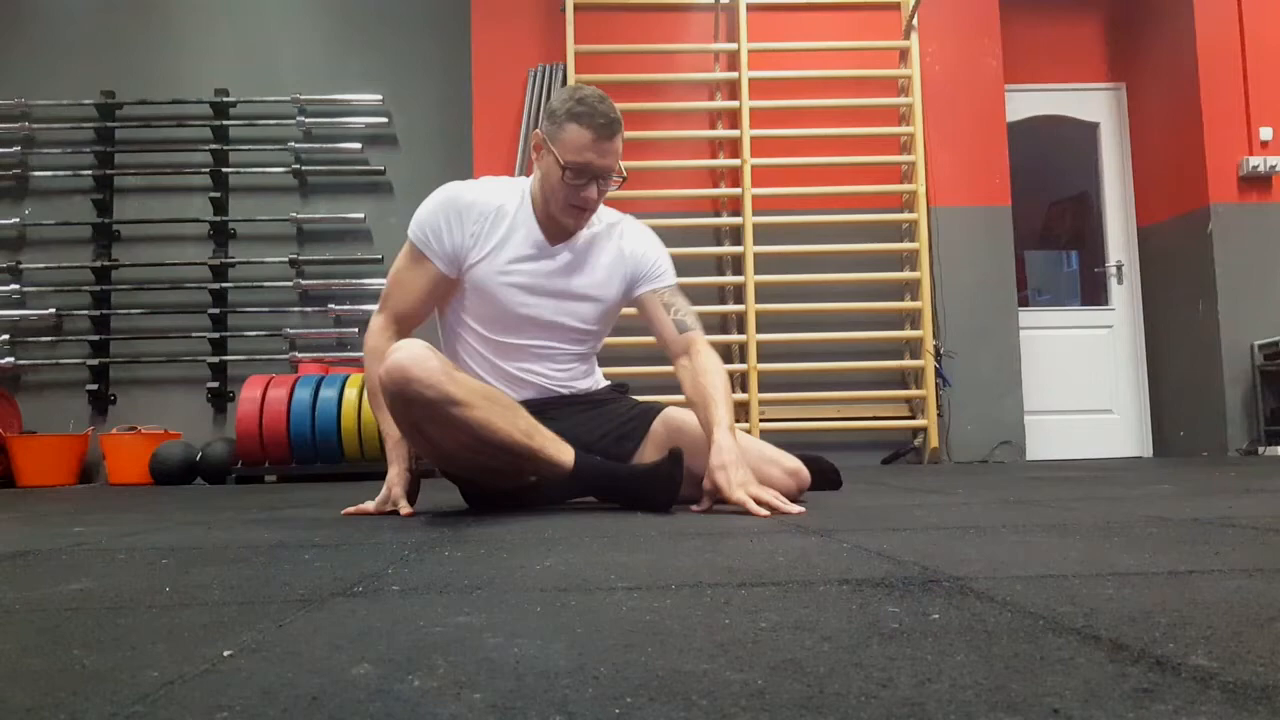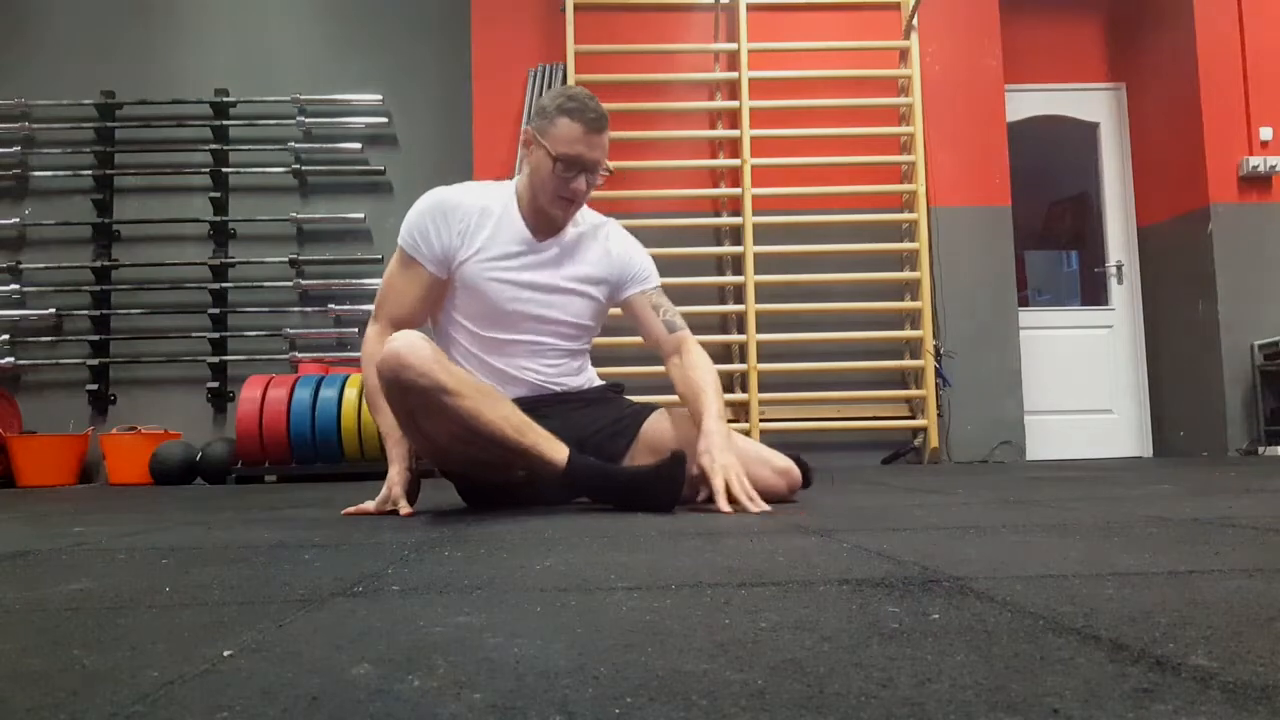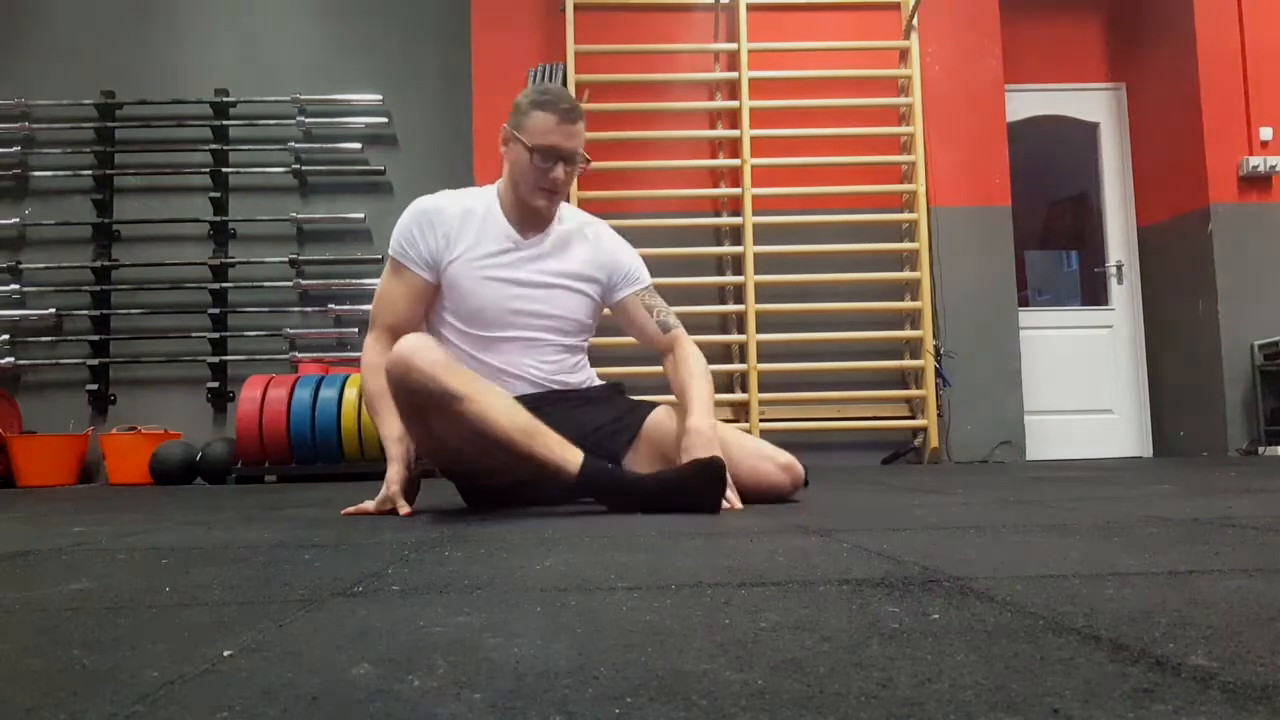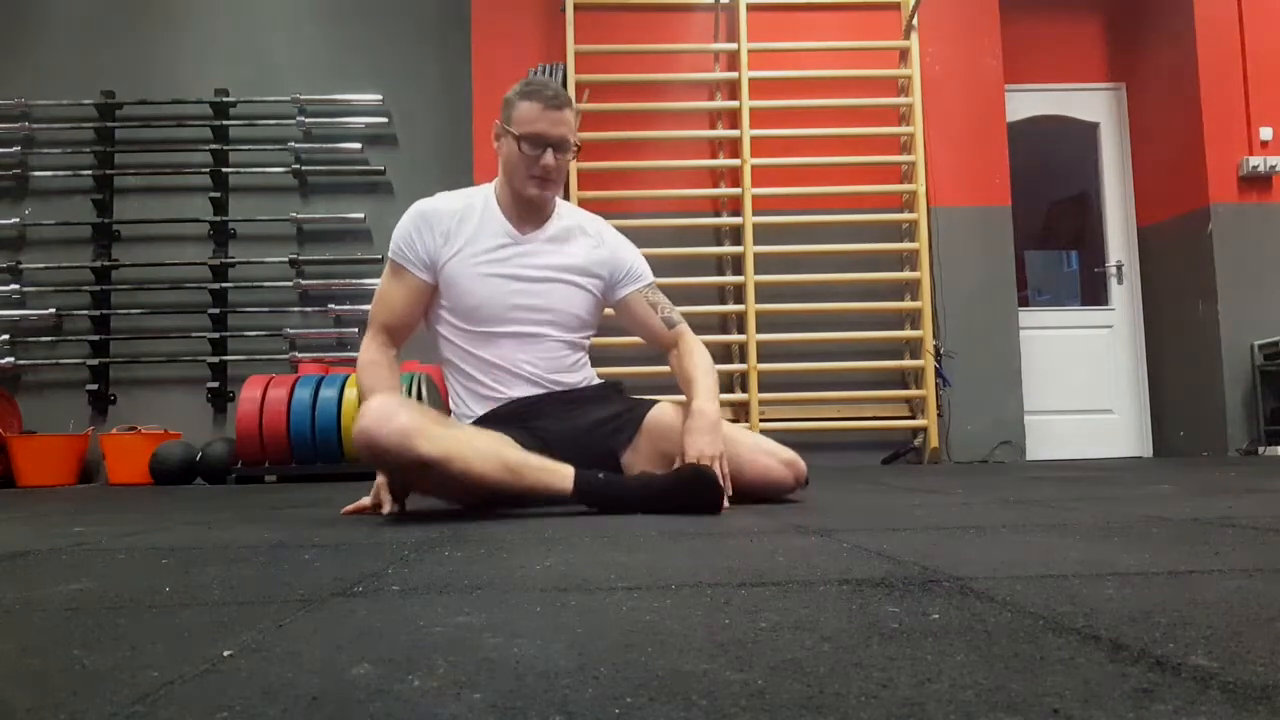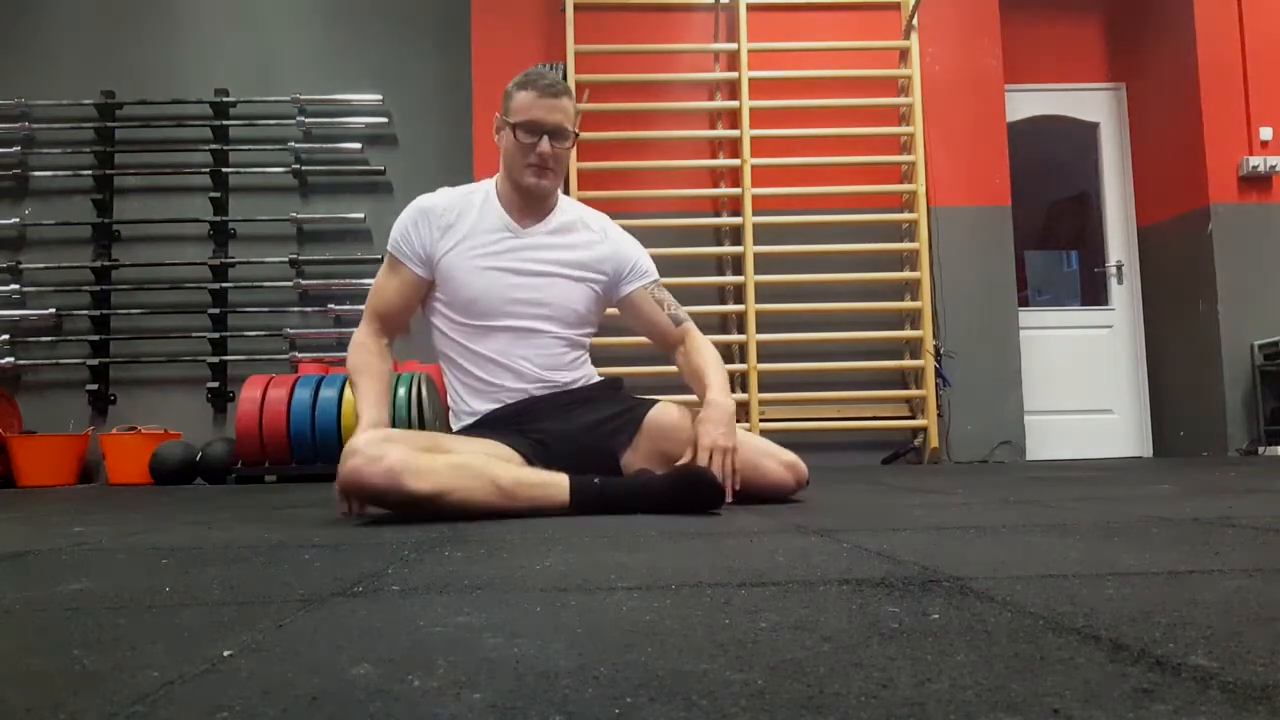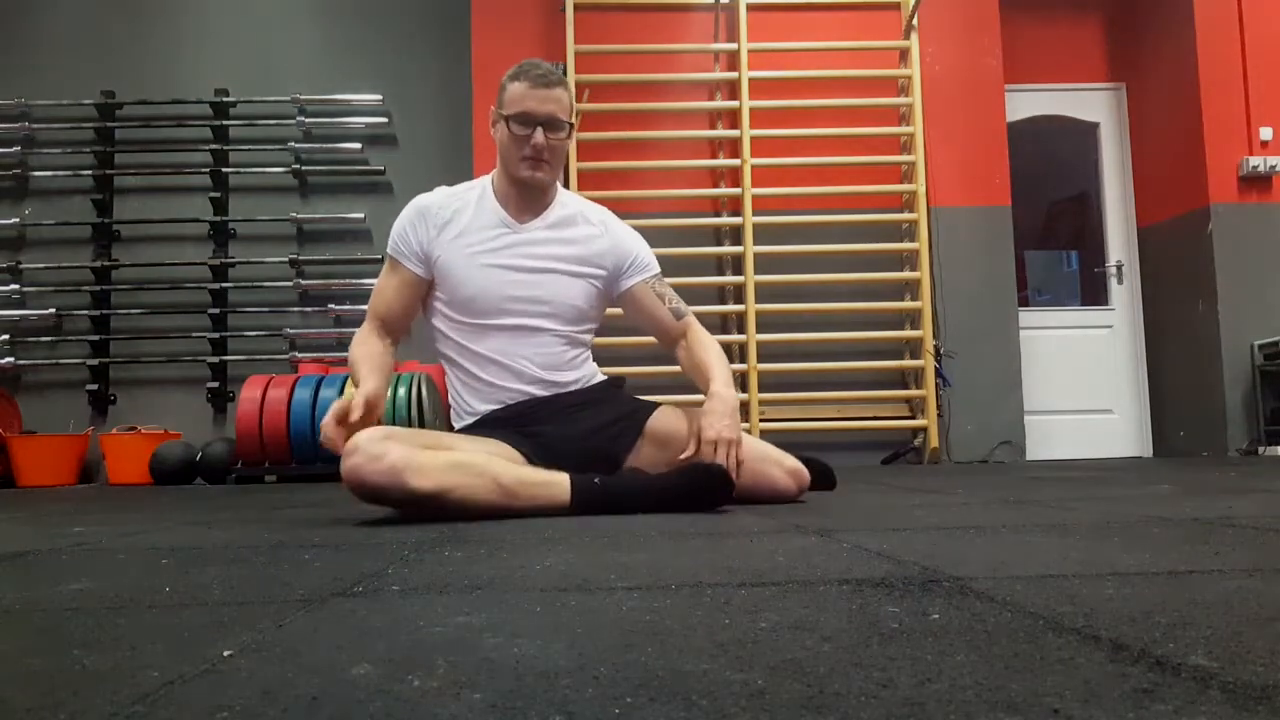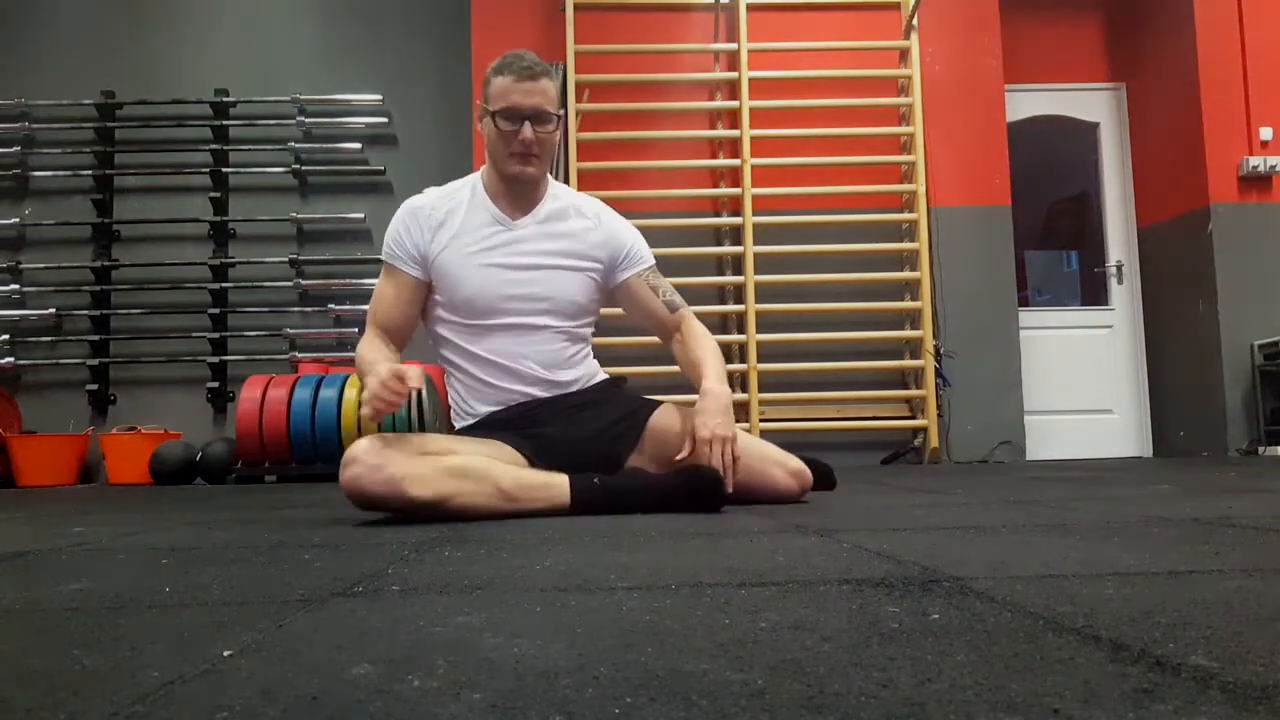
dt=0.2s
person 1, frame 1
left shoulder: (631, 243)
right shoulder: (461, 209)
left elbow: (691, 350)
right elbow: (388, 328)
left wrist: (725, 448)
right wrist: (399, 462)
left hip: (596, 416)
right hip: (491, 440)
left knee: (787, 478)
right knee: (407, 364)
right ankle: (611, 479)
person 1, frame 2
left shoulder: (615, 246)
right shoulder: (449, 213)
left elbow: (681, 348)
right elbow: (383, 334)
left wrist: (714, 437)
right wrist: (399, 461)
left hip: (590, 416)
right hip: (488, 440)
left knee: (780, 477)
right knee: (404, 352)
right ankle: (605, 480)
person 1, frame 3
left shoulder: (602, 245)
right shoulder: (435, 220)
left elbow: (676, 345)
right elbow: (382, 343)
left wrist: (700, 427)
right wrist: (399, 458)
left hip: (592, 414)
right hip: (491, 438)
left knee: (782, 474)
right knee: (412, 356)
right ankle: (625, 482)
person 1, frame 4
left shoulder: (602, 242)
right shoulder: (433, 223)
left elbow: (680, 341)
right elbow: (381, 342)
left wrist: (706, 412)
right wrist: (393, 448)
left hip: (593, 412)
right hip: (495, 434)
left knee: (784, 470)
right knee: (376, 427)
right ankle: (612, 487)
person 1, frame 5
left shoulder: (606, 239)
right shoulder: (433, 218)
left elbow: (684, 339)
right elbow: (375, 331)
left wrist: (718, 401)
right wrist: (370, 420)
left hip: (593, 411)
right hip: (493, 435)
left knee: (785, 472)
right knee: (362, 462)
right ankle: (609, 491)
person 1, frame 6
left shoulder: (606, 233)
right shoulder: (431, 217)
left elbow: (684, 332)
right elbow: (379, 331)
left wrist: (720, 393)
right wrist: (367, 387)
left hip: (597, 412)
right hip: (494, 435)
left knee: (786, 477)
right knee: (363, 458)
right ankle: (612, 490)
person 1, frame 7
left shoulder: (601, 225)
right shoulder: (424, 218)
left elbow: (679, 326)
right elbow: (379, 338)
left wrist: (713, 390)
right wrist: (383, 373)
left hip: (597, 410)
right hip: (495, 435)
left knee: (790, 478)
right knee: (364, 468)
right ankle: (610, 491)
